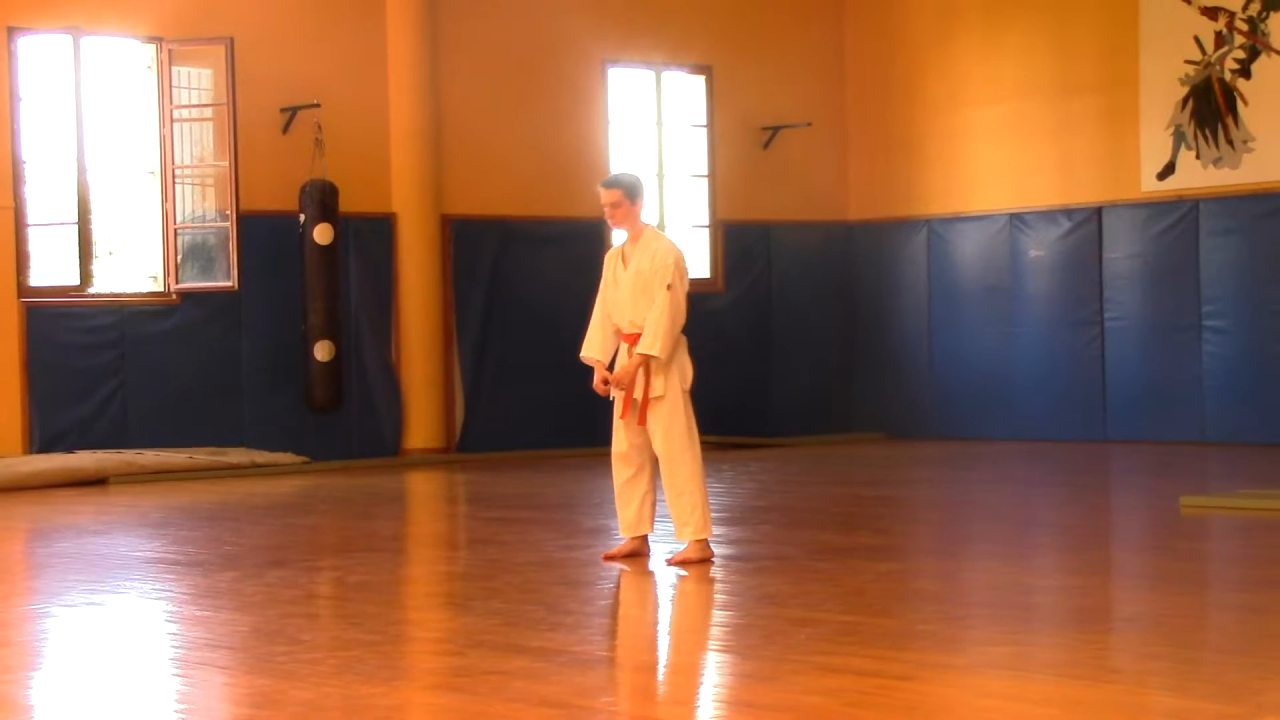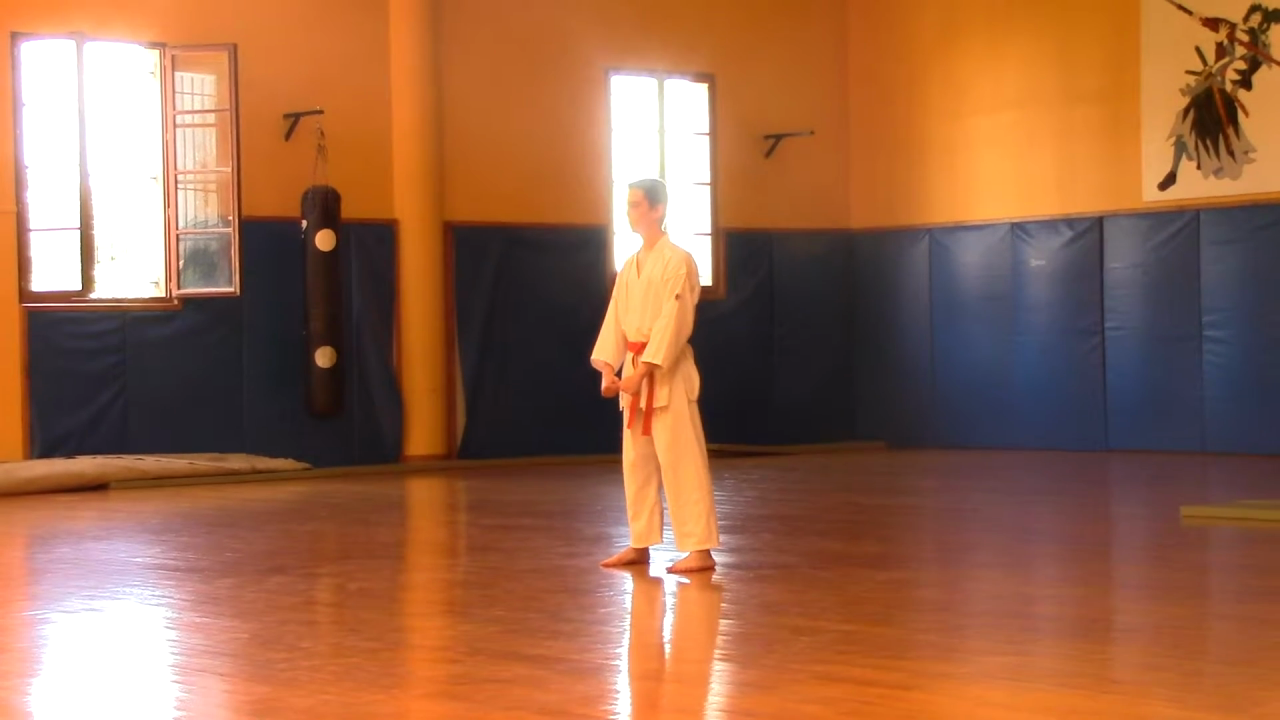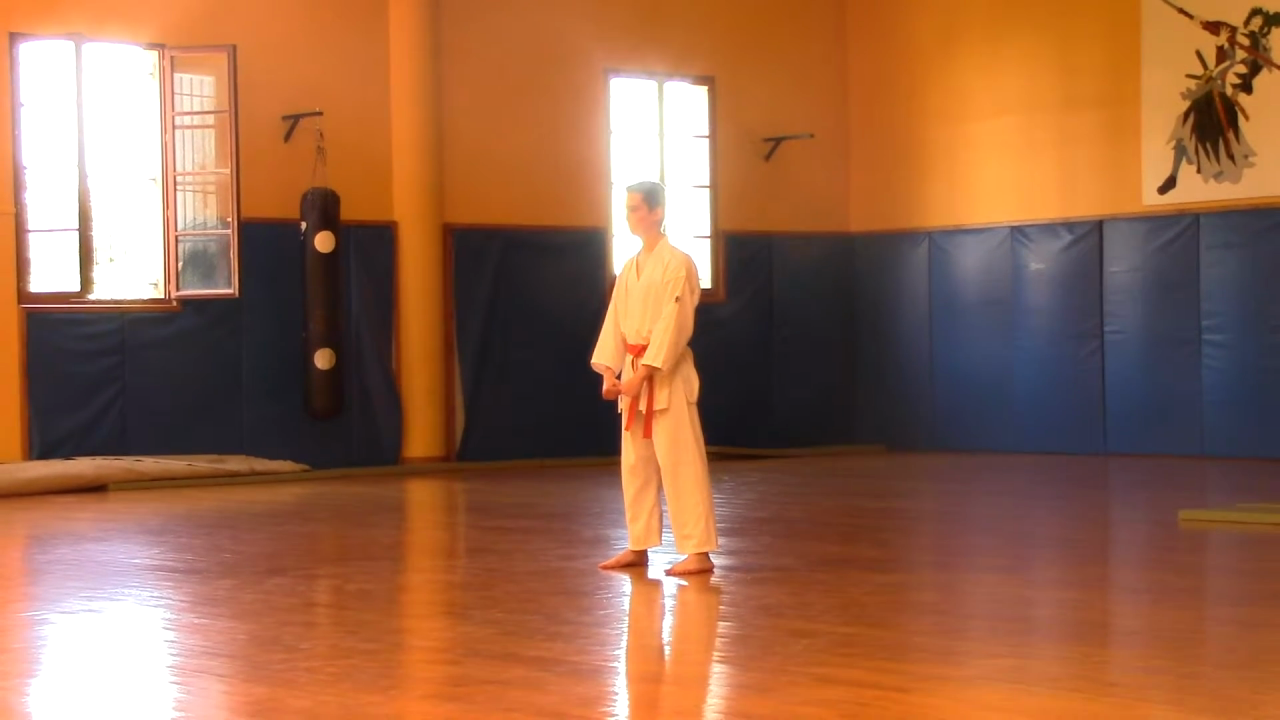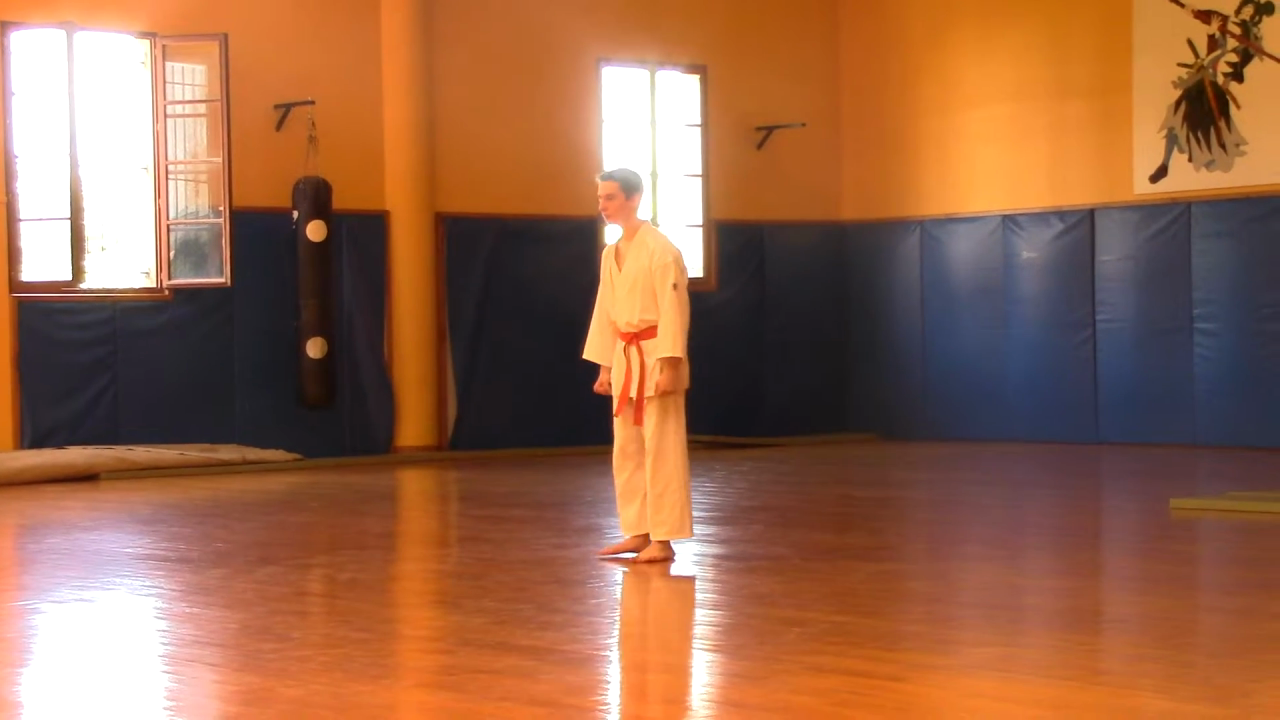
dt=1s
person 1, frame 1
left shoulder: (664, 251)
right shoulder: (614, 258)
left elbow: (667, 315)
right elbow: (605, 313)
left wrist: (636, 363)
right wrist: (600, 365)
left hip: (661, 361)
right hip: (628, 361)
left knee: (675, 451)
right knee: (627, 452)
left ankle: (698, 540)
right ankle: (637, 535)
person 1, frame 2
left shoulder: (677, 260)
right shoulder: (630, 265)
left elbow: (673, 323)
right elbow: (615, 319)
left wrist: (642, 371)
right wrist: (608, 369)
left hip: (667, 371)
right hip: (634, 370)
left knee: (681, 460)
right knee: (637, 461)
left ankle: (701, 549)
right ankle: (640, 543)
person 1, frame 3
left shoulder: (677, 263)
right shoulder: (630, 267)
left elbow: (674, 326)
right elbow: (616, 322)
left wrist: (644, 373)
right wrist: (610, 371)
left hip: (667, 375)
right hip: (634, 373)
left knee: (682, 464)
right knee: (636, 464)
left ankle: (698, 552)
right ankle: (638, 546)
person 1, frame 4
left shoulder: (660, 248)
right shoulder: (611, 253)
left elbow: (674, 309)
left wrist: (671, 365)
right wrist: (604, 366)
left hip: (656, 356)
right hip: (625, 357)
left knee: (662, 451)
right knee: (626, 452)
left ankle: (662, 540)
right ankle: (638, 532)
